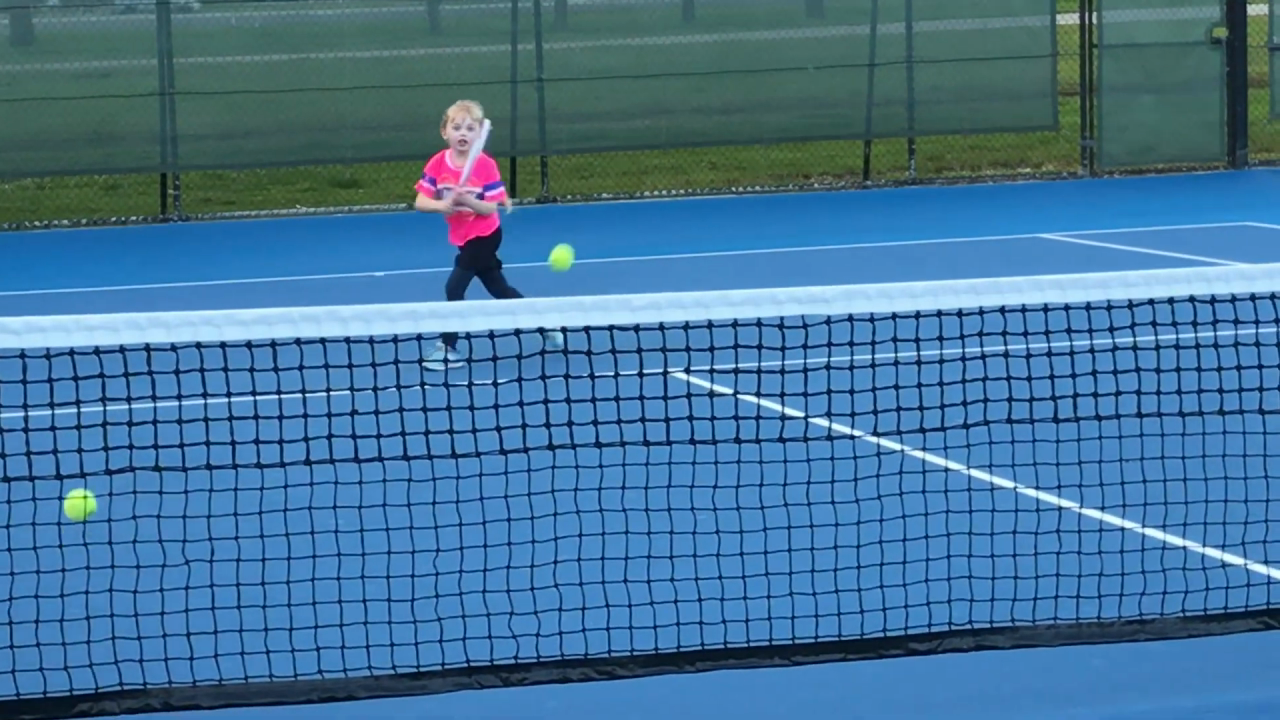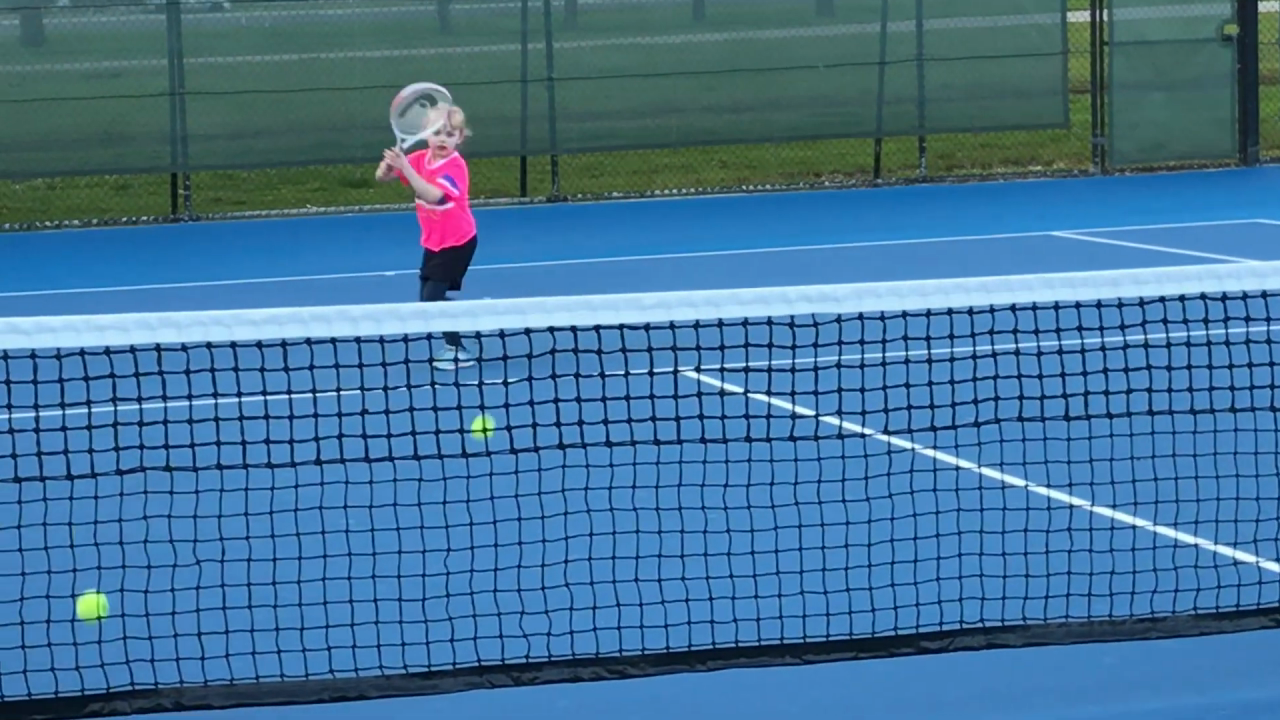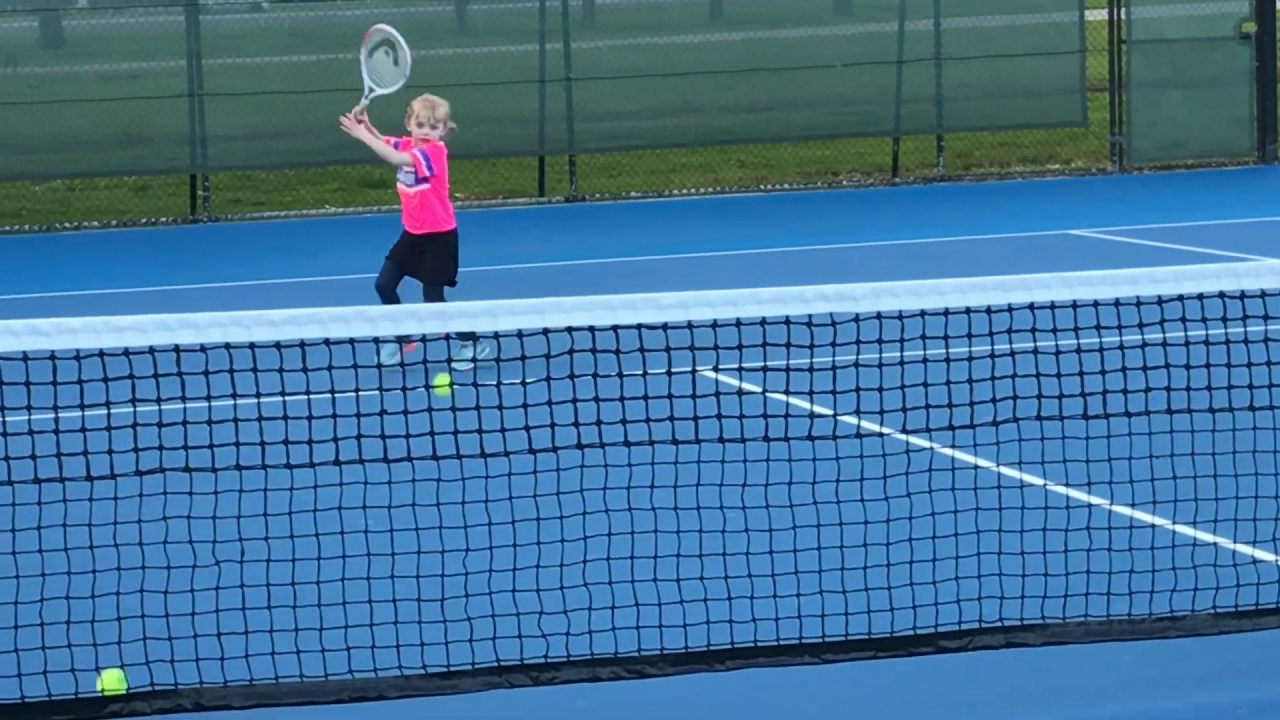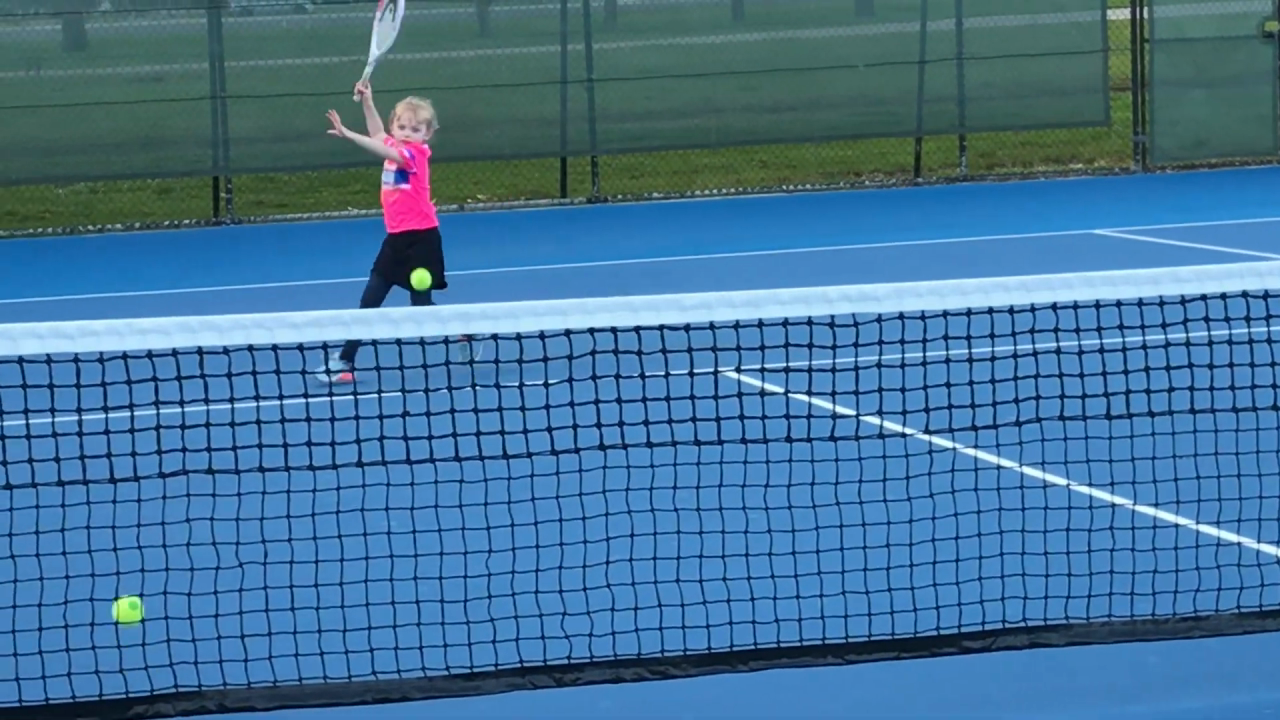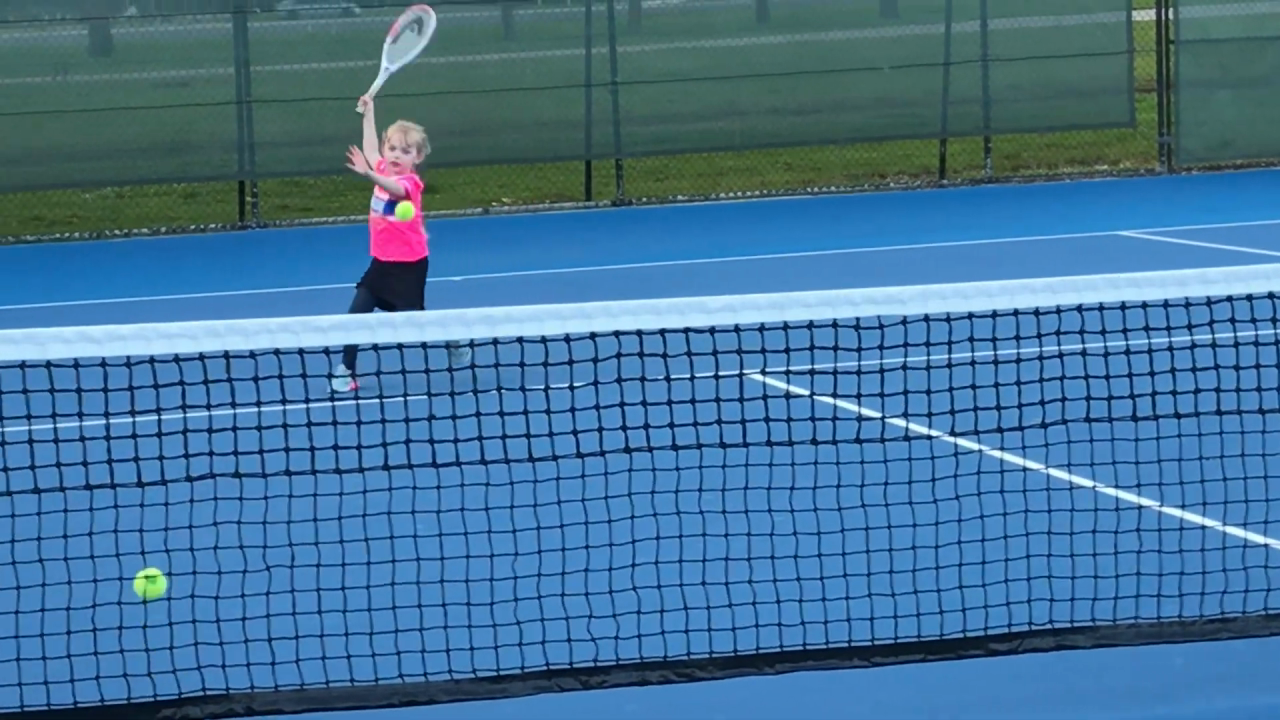
dt=0.1s
person 1, frame 1
left shoulder: (486, 165)
right shoulder: (436, 163)
left elbow: (491, 208)
right elbow: (420, 202)
left wrist: (468, 201)
right wrist: (446, 204)
left hip: (483, 236)
right hip: (464, 238)
left knee: (453, 286)
right knee: (499, 289)
left ankle: (449, 348)
right ankle: (546, 326)
person 1, frame 2
left shoulder: (456, 166)
right shoulder: (419, 159)
left elbow: (432, 197)
right elbow: (382, 177)
left wrist: (406, 172)
right wrist: (388, 165)
left hip: (457, 243)
right hip: (432, 242)
left knee: (432, 296)
right knee: (428, 298)
left ankle: (458, 349)
person 1, frame 3
left shoulder: (435, 151)
right shoulder: (406, 144)
left elbow: (397, 159)
right elbow: (381, 144)
left wrist: (364, 136)
right wrist: (365, 125)
left hip: (439, 234)
right hip: (413, 232)
left knee: (432, 296)
right knee: (383, 284)
left ankle: (469, 343)
right ankle: (403, 338)
person 1, frame 4
left shoulder: (417, 152)
right shoulder: (387, 146)
left elbow: (392, 151)
right elbow: (378, 133)
left wrist: (351, 136)
right wrist: (367, 100)
left hip: (421, 237)
right hip: (396, 237)
left knee: (420, 301)
right knee: (370, 299)
right ankle: (343, 363)
person 1, frame 5
left shoulder: (410, 180)
right shoulder: (386, 170)
left elbow: (397, 188)
right elbow: (371, 147)
left wrist: (369, 173)
right wrist: (368, 113)
left hip: (408, 262)
right hip: (382, 260)
right knee: (356, 314)
left ankle: (454, 343)
right ankle: (346, 371)
